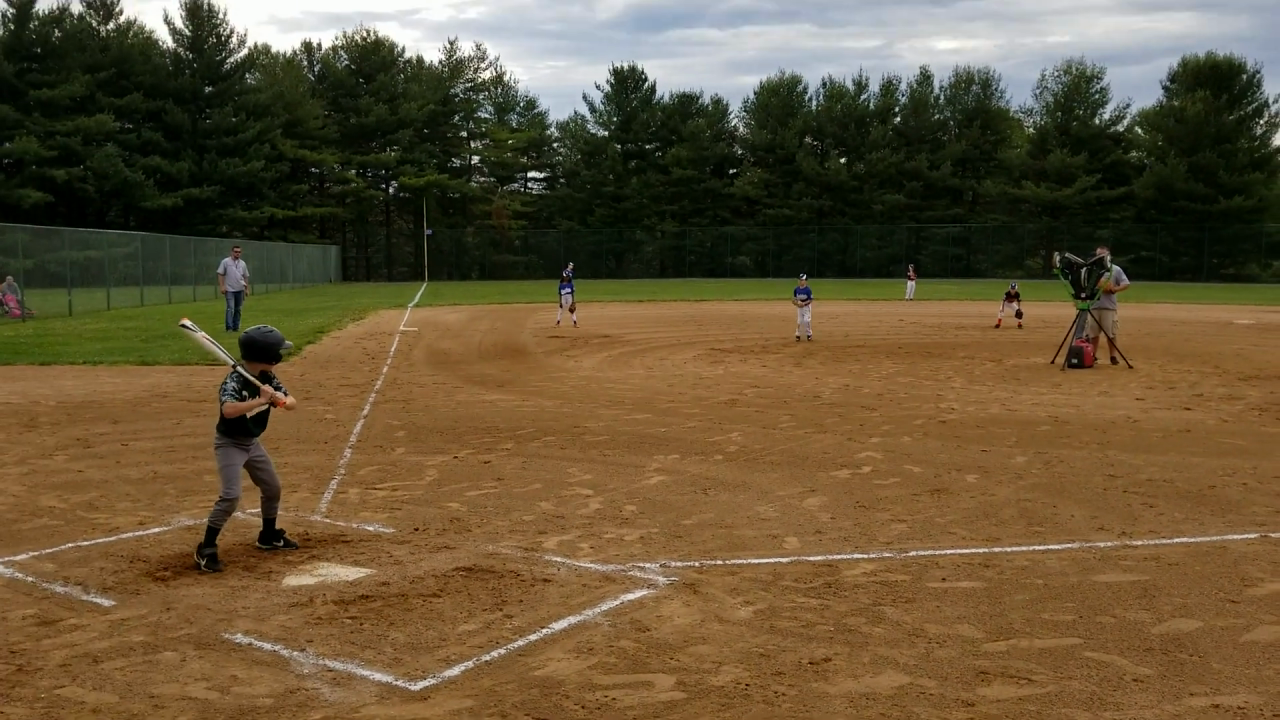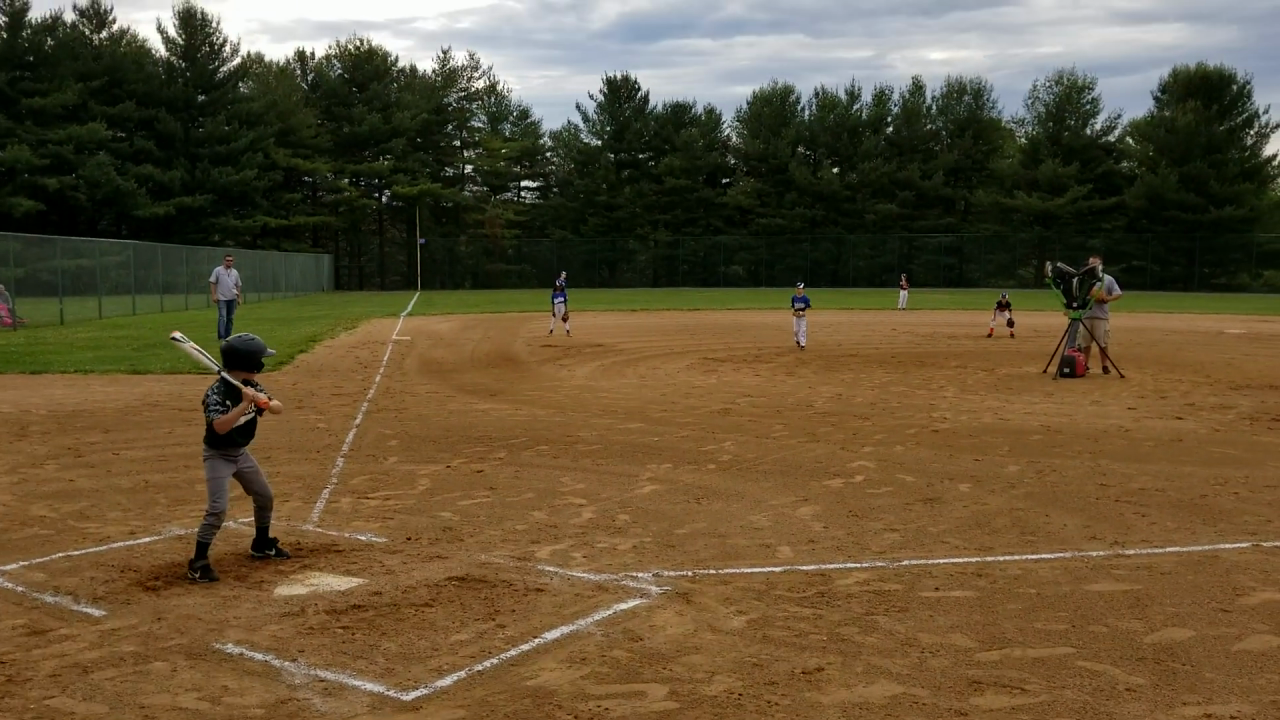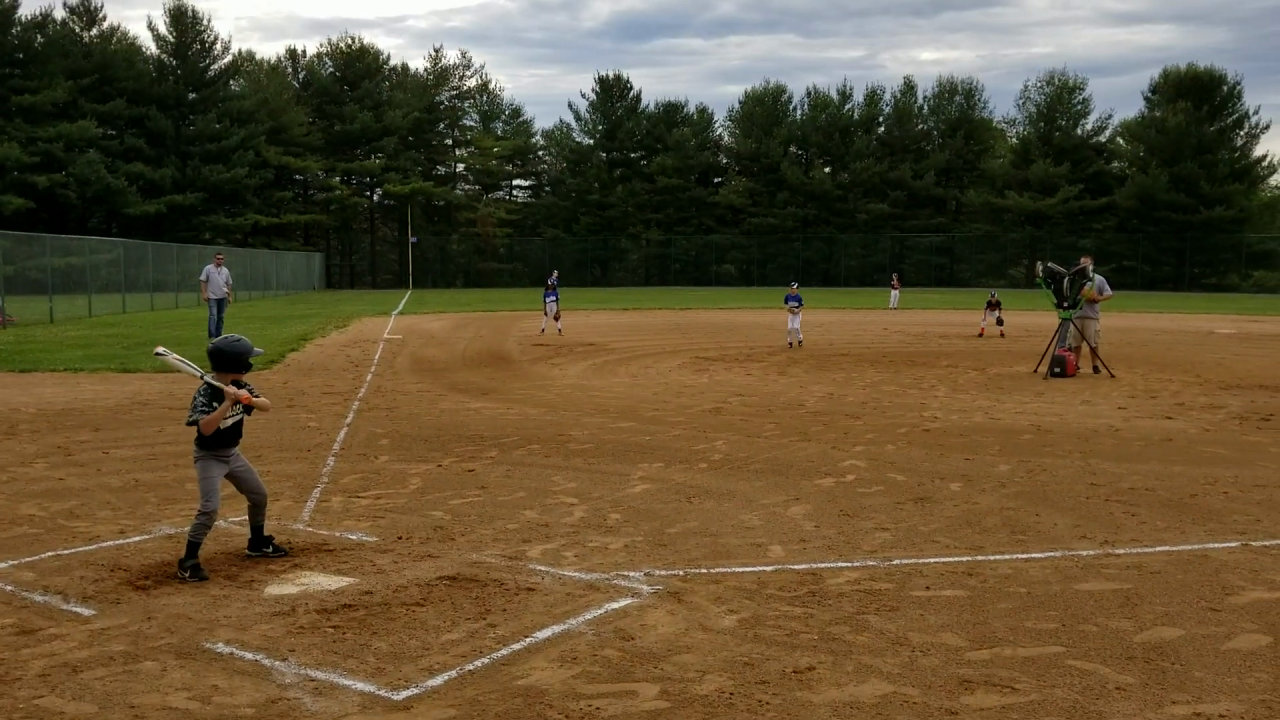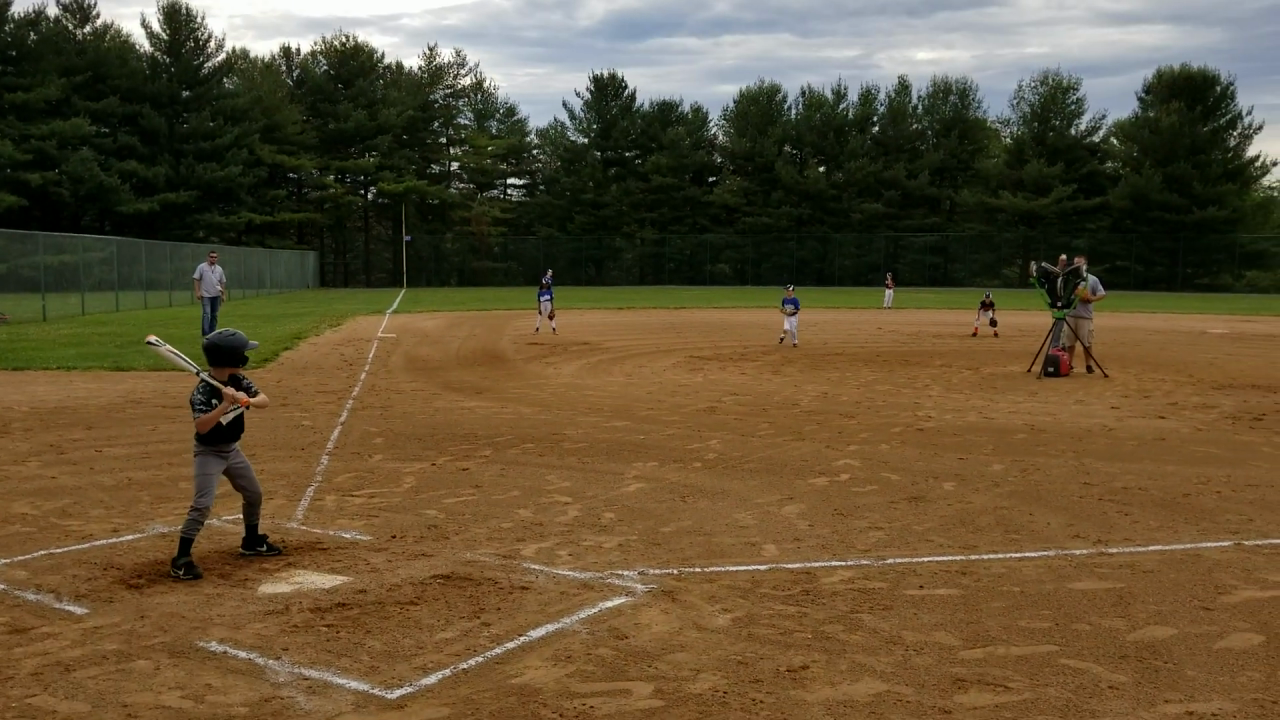
dt=0.2s
person 1, frame 1
left shoulder: (267, 377)
right shoulder: (234, 381)
left elbow: (293, 402)
right elbow: (228, 410)
left wrist: (282, 400)
right wrist: (260, 400)
left hip: (252, 443)
right hip: (230, 444)
left knee: (272, 488)
right knee: (230, 496)
left ankle: (269, 536)
right ankle: (206, 548)
person 1, frame 2
left shoulder: (250, 386)
right shoulder: (216, 392)
left elbow: (278, 408)
right elbow: (220, 427)
left wrist: (265, 401)
right wrist: (244, 404)
left hip: (241, 453)
right hip: (218, 456)
left knee: (265, 497)
right knee: (218, 509)
left ankle: (262, 544)
right ankle: (198, 562)
person 1, frame 3
left shoulder: (239, 386)
right shoulder: (204, 394)
left elbow: (267, 406)
right elbow: (205, 429)
left wrist: (249, 399)
right wrist: (227, 403)
left hip: (232, 453)
right hip: (209, 457)
left knee: (258, 496)
right knee: (209, 509)
left ankle: (258, 543)
right ankle: (188, 562)
person 1, frame 4
left shoulder: (238, 380)
right shoulder: (203, 391)
left elbow: (265, 401)
right elbow: (201, 427)
left wrist: (247, 399)
right wrist: (225, 404)
left hip: (232, 449)
right hip: (208, 453)
left knee: (254, 494)
right knee: (202, 505)
left ankle: (252, 542)
right ankle: (181, 560)
